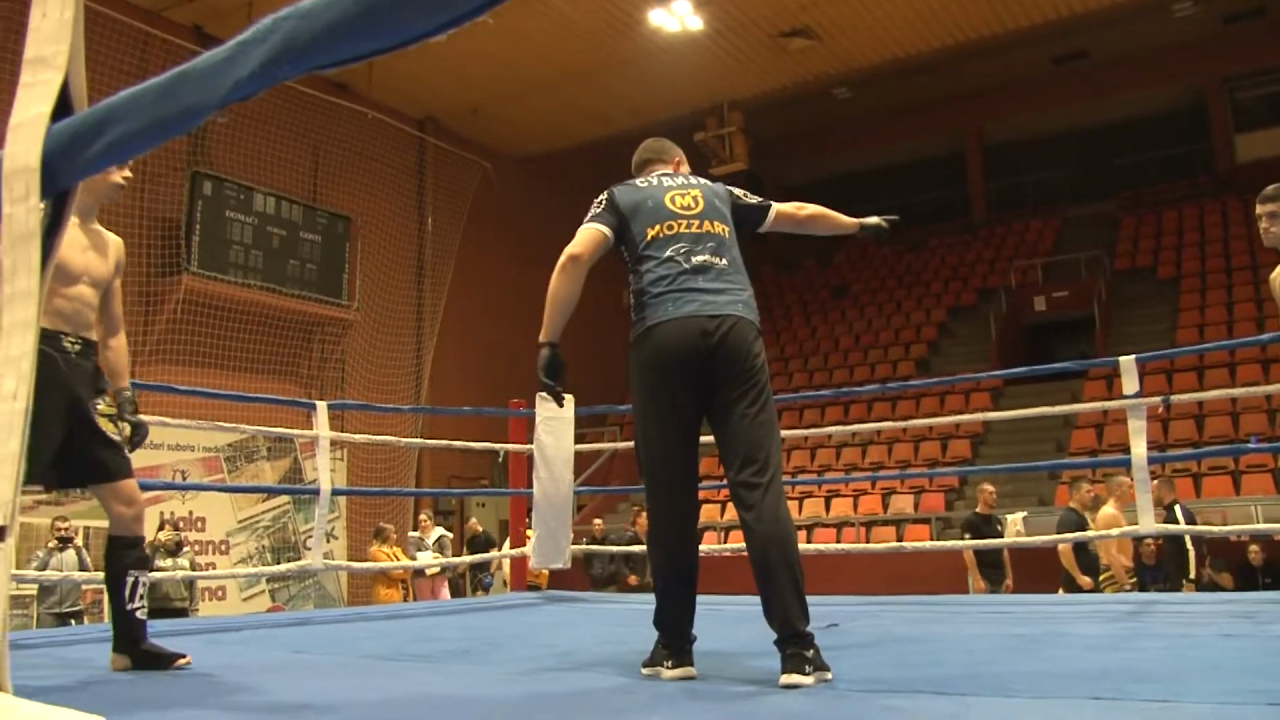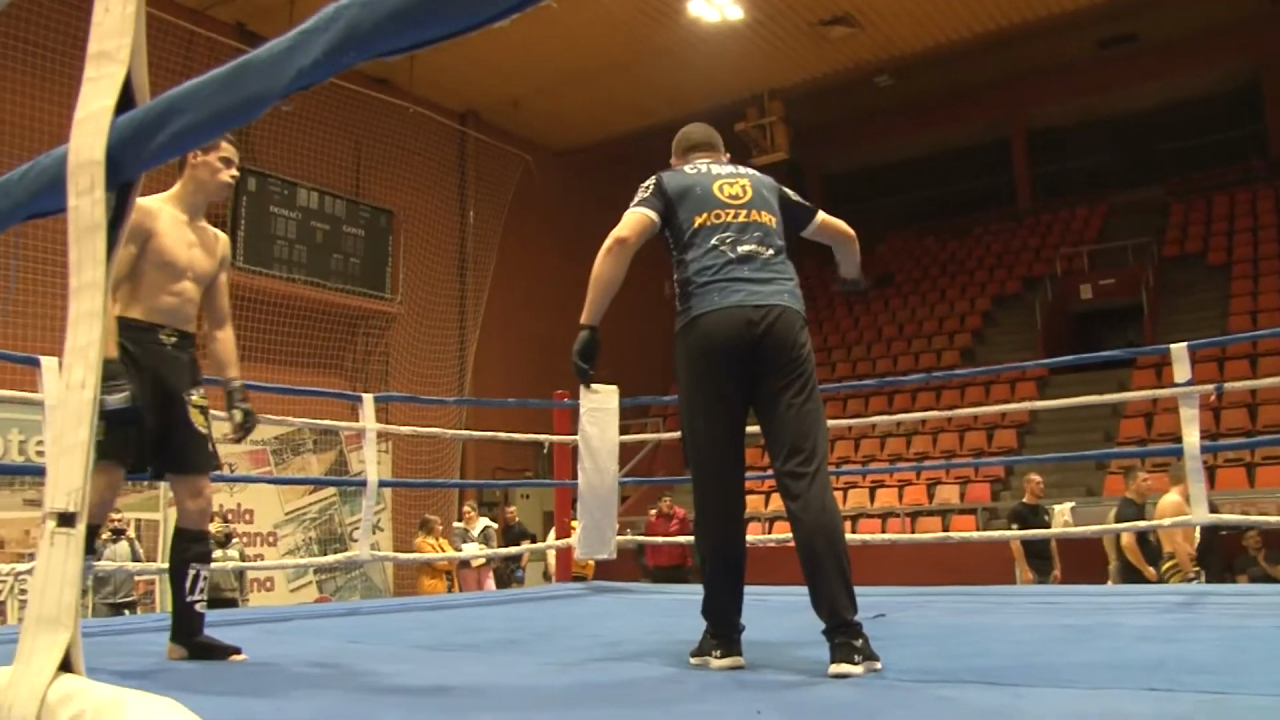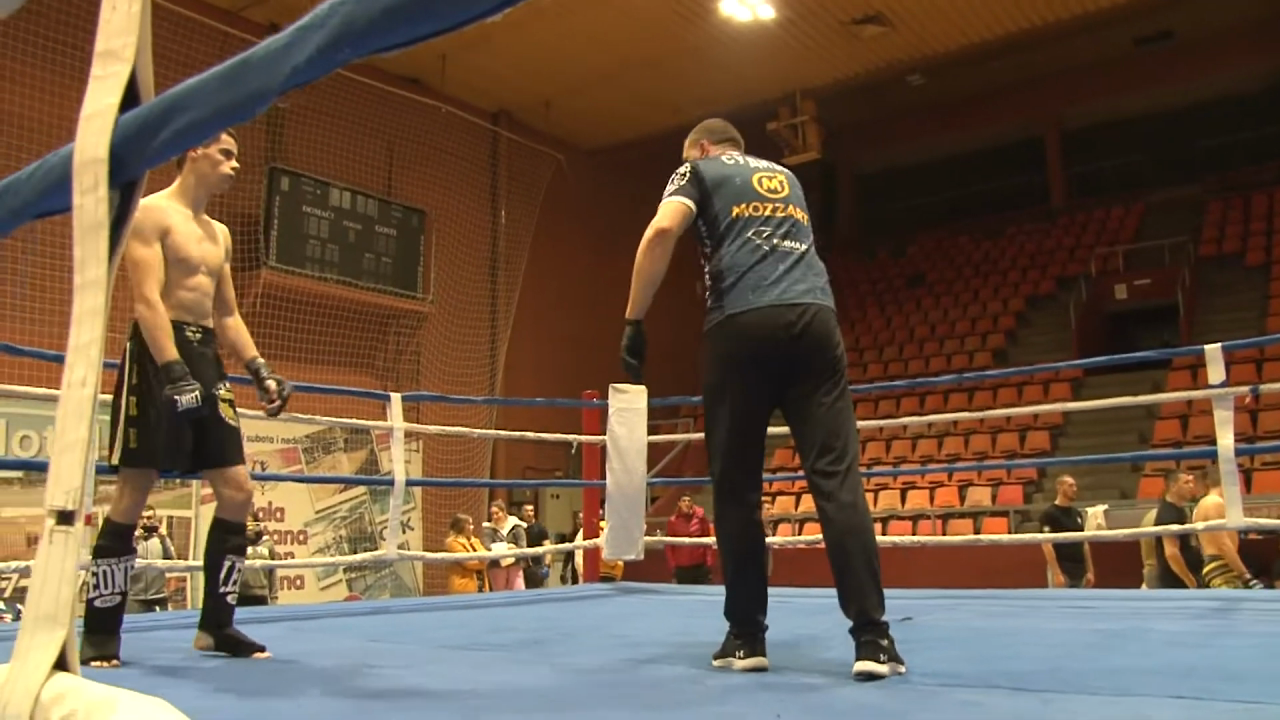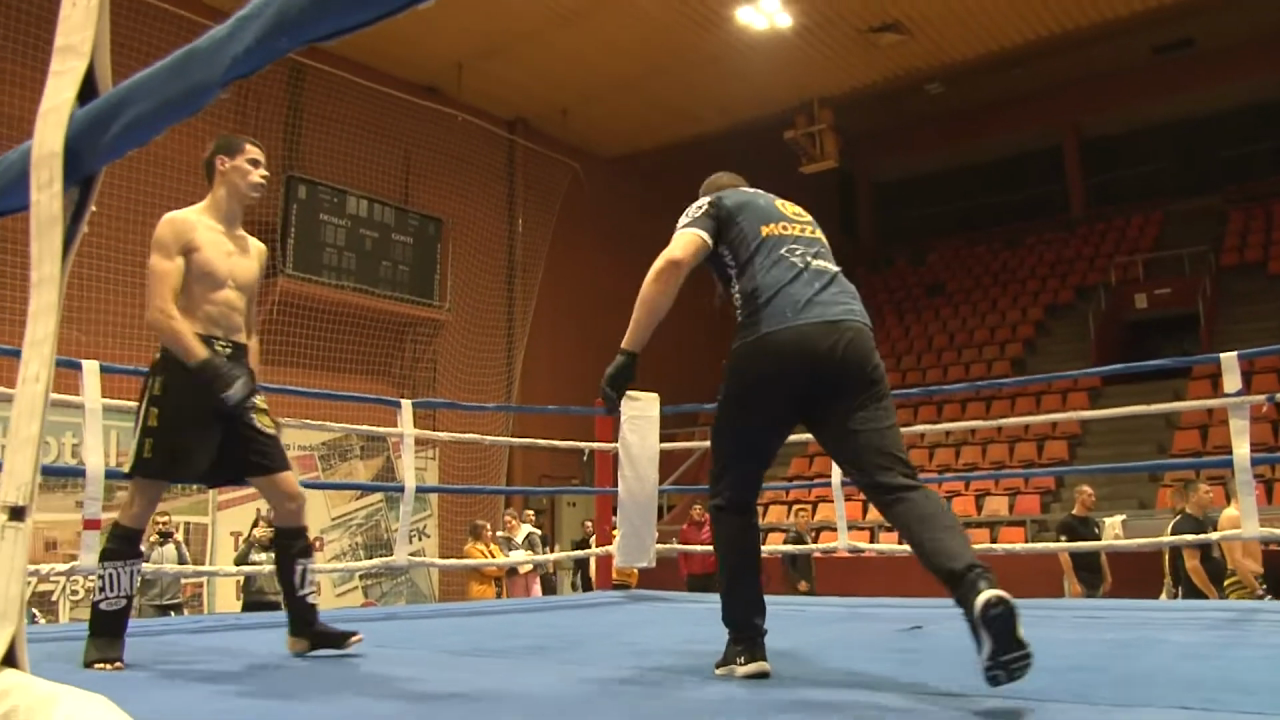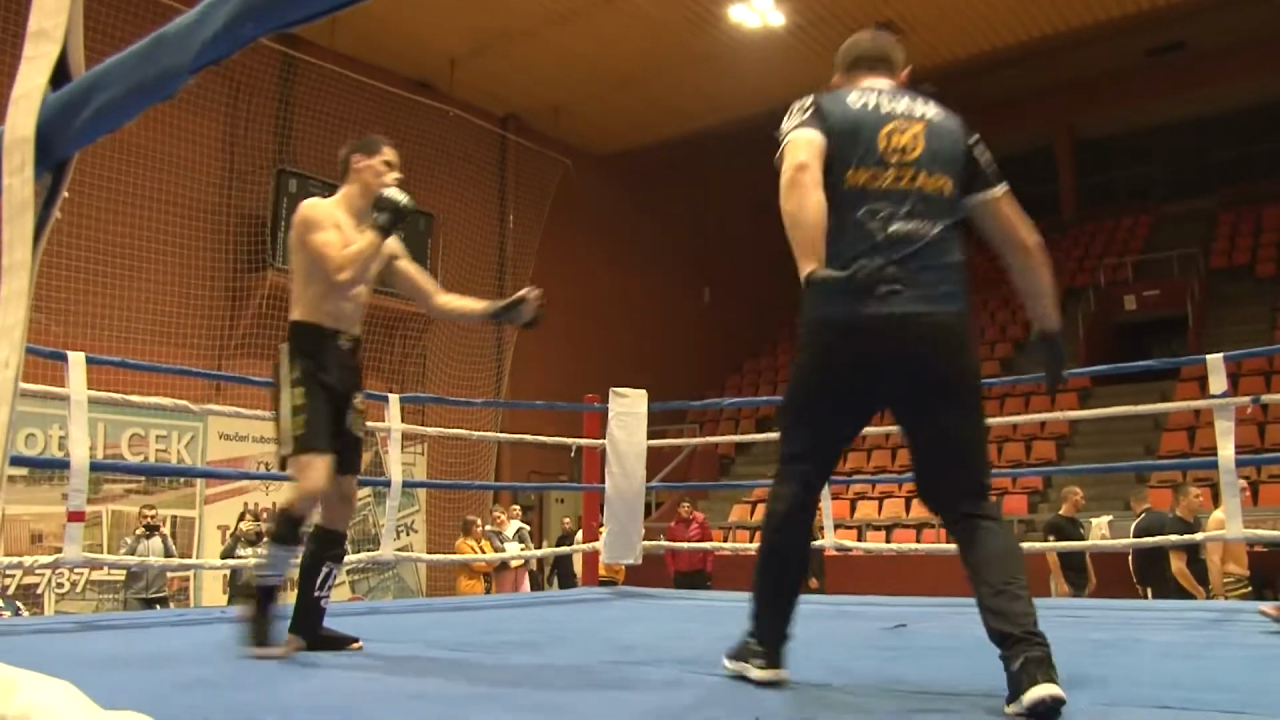
dt=0.4s
person 1, frame 1
left shoulder: (619, 197)
right shoulder: (718, 193)
left elbow: (575, 257)
right elbow: (800, 214)
left wrist: (549, 343)
right wrist: (859, 223)
left hip: (663, 336)
right hip: (733, 330)
left knee: (670, 496)
right knee: (759, 487)
left ankle: (673, 646)
right ankle: (797, 648)
person 1, frame 2
left shoulder: (666, 182)
right shoulder: (765, 184)
left elbow: (621, 242)
right elbow: (842, 233)
left wrist: (588, 328)
right wrist: (850, 270)
left hip: (710, 326)
right hip: (780, 320)
left knee: (717, 485)
right knee: (806, 477)
left ankle: (722, 636)
right ankle: (846, 638)
person 1, frame 3
left shoulder: (698, 171)
right shoulder: (787, 177)
left elbow: (661, 231)
left wrist: (634, 322)
left hip: (741, 324)
right hip: (813, 317)
left knee: (737, 486)
right knee: (837, 477)
left ankle: (745, 637)
right ankle: (871, 638)
person 1, frame 4
left shoulder: (712, 205)
right shoulder: (802, 215)
left elbow: (672, 262)
left wrist: (628, 352)
left hip: (773, 344)
right hip: (849, 336)
left knee: (732, 496)
right knee: (898, 483)
left ankle: (745, 643)
right ankle: (977, 590)
person 1, frame 5
left shoulder: (818, 108)
right shoulder: (948, 126)
left elbow: (800, 170)
right elbow: (1022, 242)
left wrist: (814, 273)
right wrist: (1049, 329)
left hip: (845, 326)
right hip: (940, 332)
left knee: (798, 484)
right knee: (970, 504)
left ankle: (764, 644)
right ankle: (1029, 662)
person 2, frame 1
left shoulder: (111, 246)
left wrist: (126, 402)
left hip: (84, 372)
right hip: (36, 362)
left knee: (128, 504)
left ankle: (129, 642)
person 2, frame 2
left shoulder: (217, 242)
right shoulder: (144, 213)
left elbow: (219, 326)
right elbow: (102, 291)
left wrist: (236, 393)
right wrist: (109, 366)
left hip: (181, 364)
right hip: (134, 354)
left knee: (198, 500)
right knee: (103, 487)
left ankle: (189, 634)
person 2, frame 3
left shoulder: (219, 234)
right shoulder: (151, 213)
right elbow: (146, 301)
left wrist: (260, 371)
right wrist: (173, 369)
left hip: (204, 362)
right hip: (156, 359)
left knee: (237, 492)
right knee: (133, 492)
left ankle: (216, 624)
right ankle: (101, 630)
person 2, frame 4
left shoulder: (255, 250)
right shoulder: (178, 227)
right elbow: (159, 312)
left wrist: (252, 385)
right wrist: (210, 368)
left hip: (237, 378)
right hip: (186, 371)
left knee: (289, 499)
right knee: (142, 501)
left ankle: (305, 626)
right ankle: (105, 632)
person 2, frame 5
left shoulder: (386, 243)
right shoulder: (314, 212)
left elbow: (436, 300)
right elbow: (340, 275)
left wrist: (502, 310)
right wrist: (380, 225)
left hip: (343, 364)
right hip: (305, 358)
left knee: (340, 503)
right knee: (313, 486)
left ankle: (306, 624)
right ankle: (262, 607)
